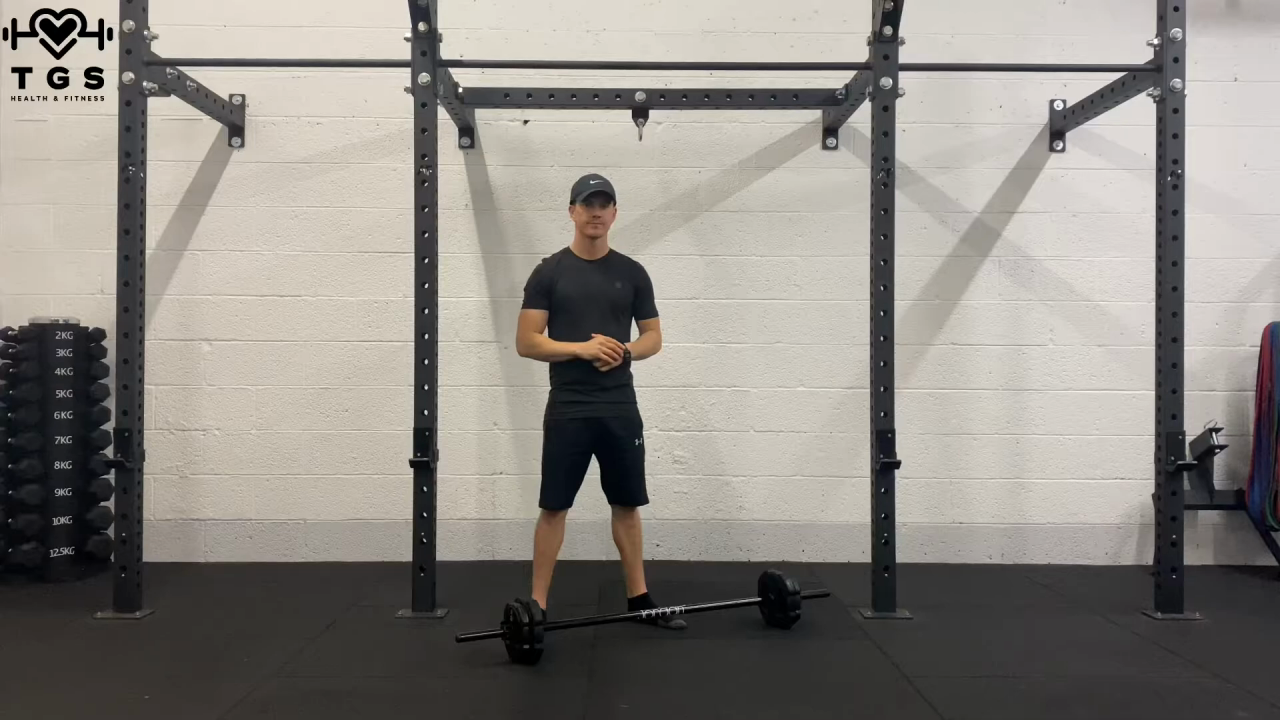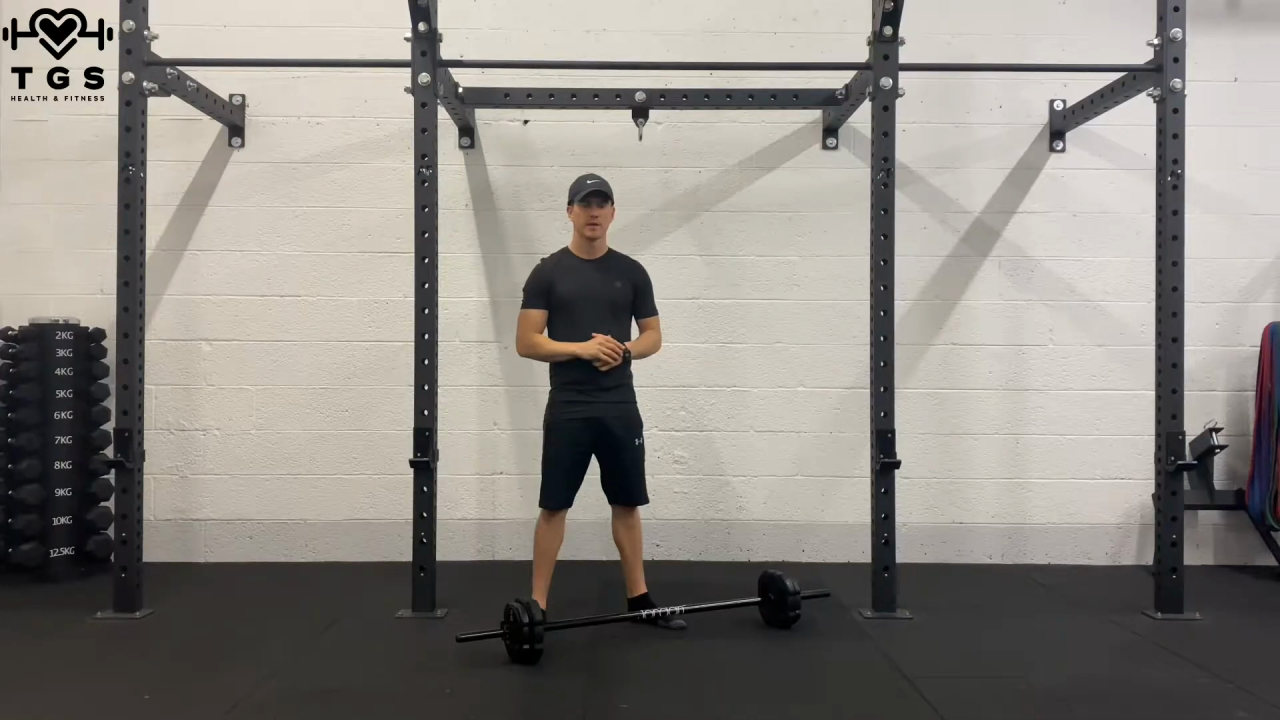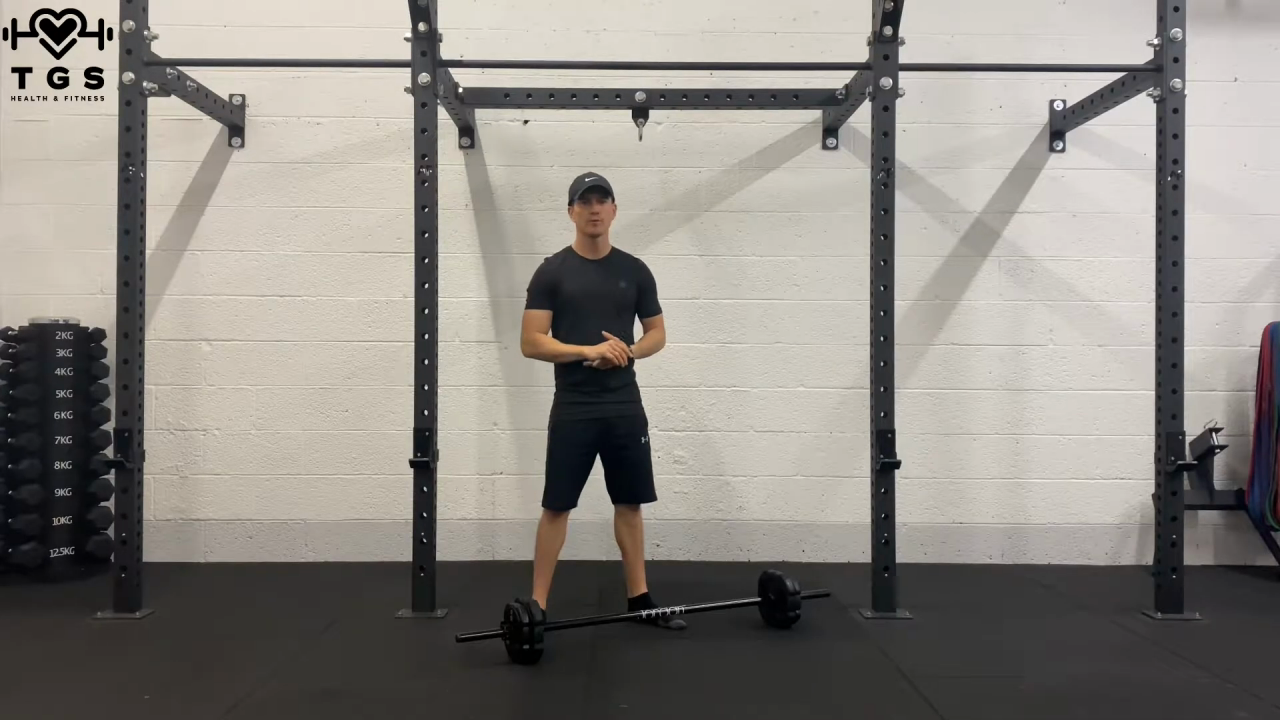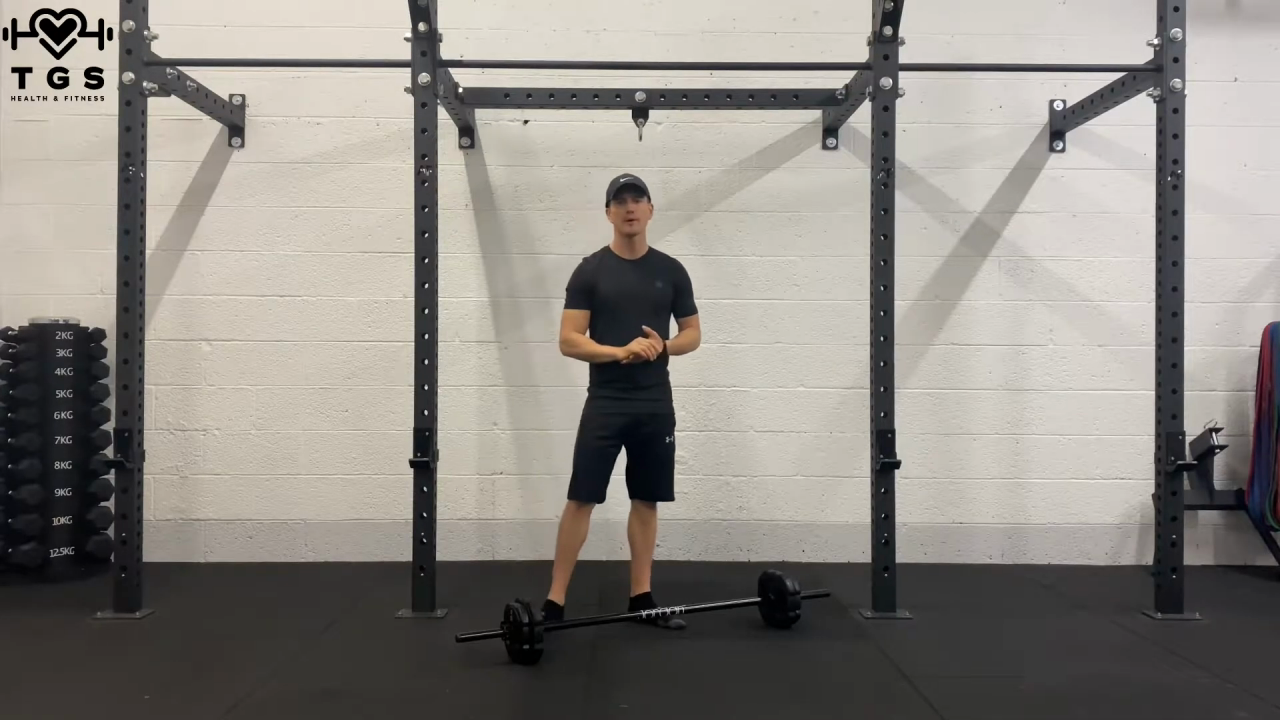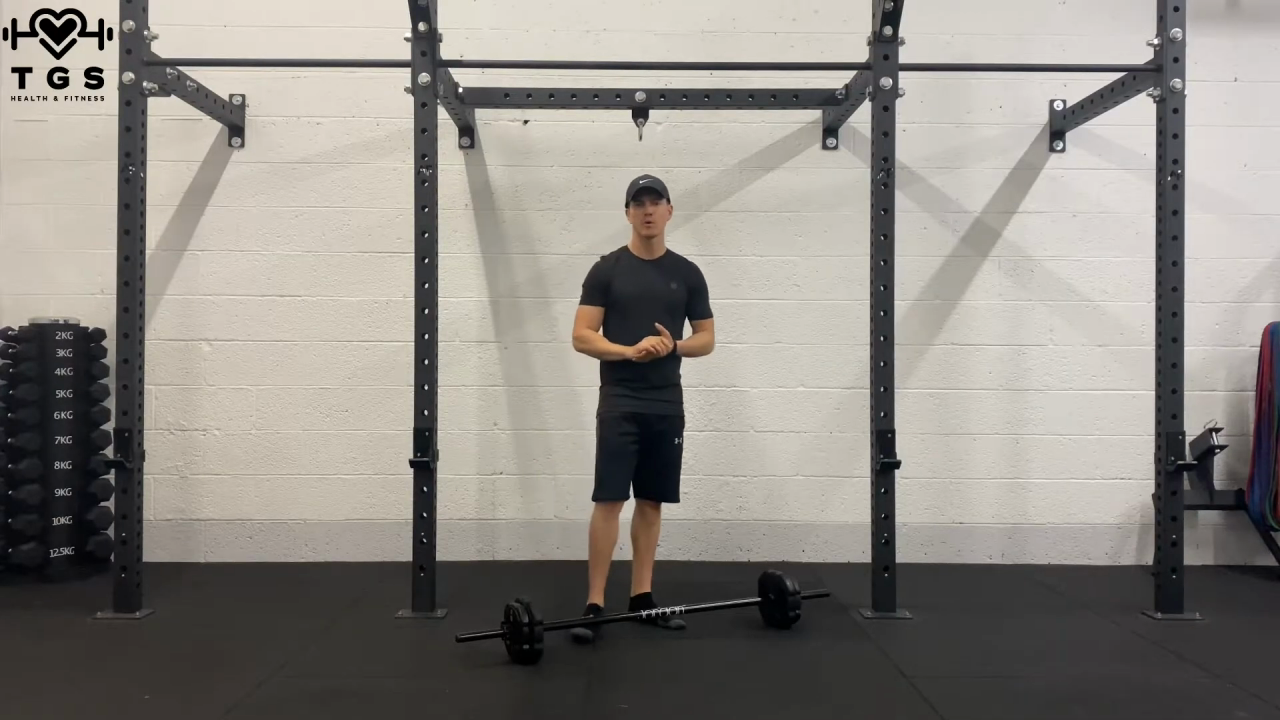
dt=0.5s
person 1, frame 1
left shoulder: (632, 273)
right shoulder: (550, 272)
left elbow: (654, 338)
right elbow: (526, 342)
left wrist: (624, 350)
right wrist: (581, 348)
left hip: (620, 407)
right hip: (568, 409)
left knee: (627, 504)
right knee: (554, 506)
left ankle: (638, 597)
right ankle: (538, 605)
person 1, frame 2
left shoulder: (631, 272)
right shoulder: (548, 272)
left elbow: (653, 336)
right elbow: (526, 342)
left wrist: (624, 349)
right wrist: (581, 348)
left hip: (620, 406)
right hip: (568, 408)
left knee: (627, 503)
right knee: (554, 506)
left ankle: (638, 597)
right ankle: (537, 604)
person 1, frame 3
left shoulder: (635, 270)
right shoulder: (552, 271)
left elbow: (657, 333)
right elbow: (531, 342)
left wrist: (629, 350)
right wrist: (588, 351)
left hip: (625, 406)
right hip: (574, 408)
left knee: (630, 502)
right knee: (557, 506)
left ankle: (639, 597)
right ankle: (537, 604)
person 1, frame 4
left shoulder: (671, 271)
right shoulder: (590, 271)
left elbow: (693, 334)
right elbow: (569, 341)
left wrist: (662, 346)
right wrist: (620, 351)
left hip: (655, 404)
right hip: (606, 402)
left knee: (646, 500)
right knee: (582, 498)
left ankle: (641, 595)
right ankle: (554, 600)
person 1, frame 5
left shoulder: (687, 273)
right shoulder: (607, 269)
left elbow: (707, 339)
right elbow: (581, 336)
left wrist: (672, 345)
right wrist: (630, 350)
left hip: (666, 404)
right hip: (620, 401)
left knee: (651, 501)
right knee: (609, 500)
left ankle: (641, 596)
right ankle: (594, 603)
